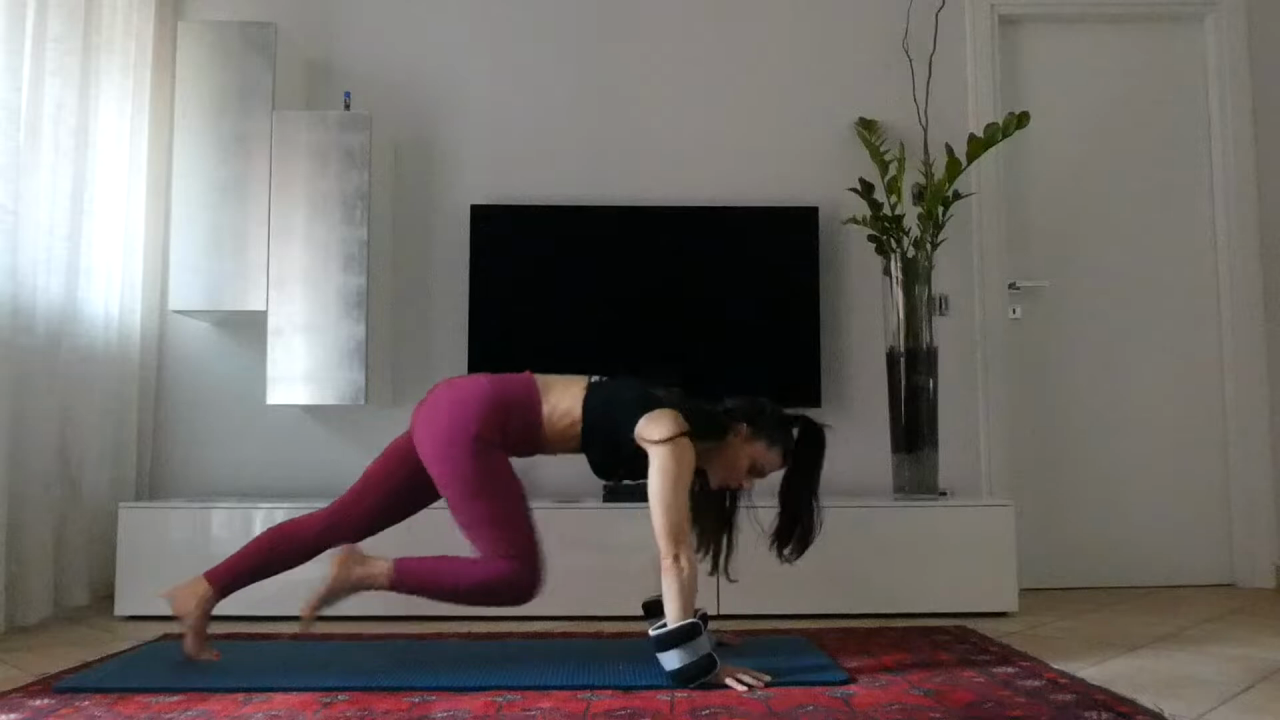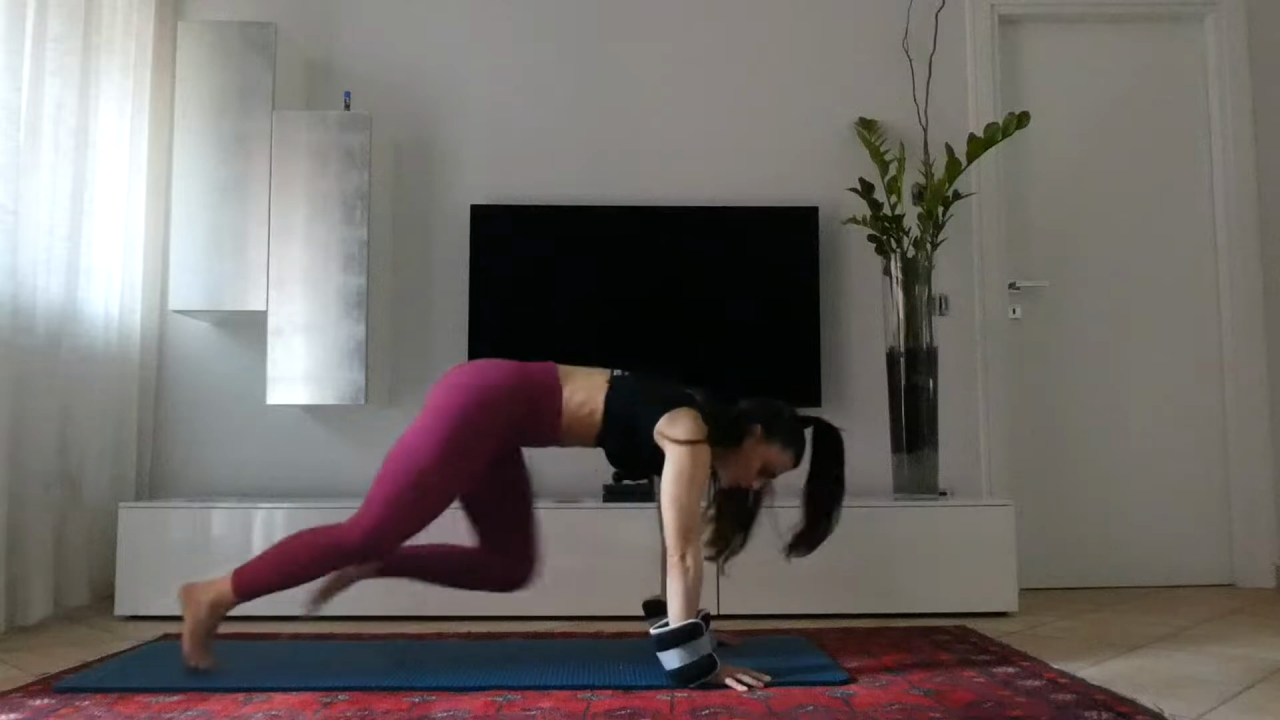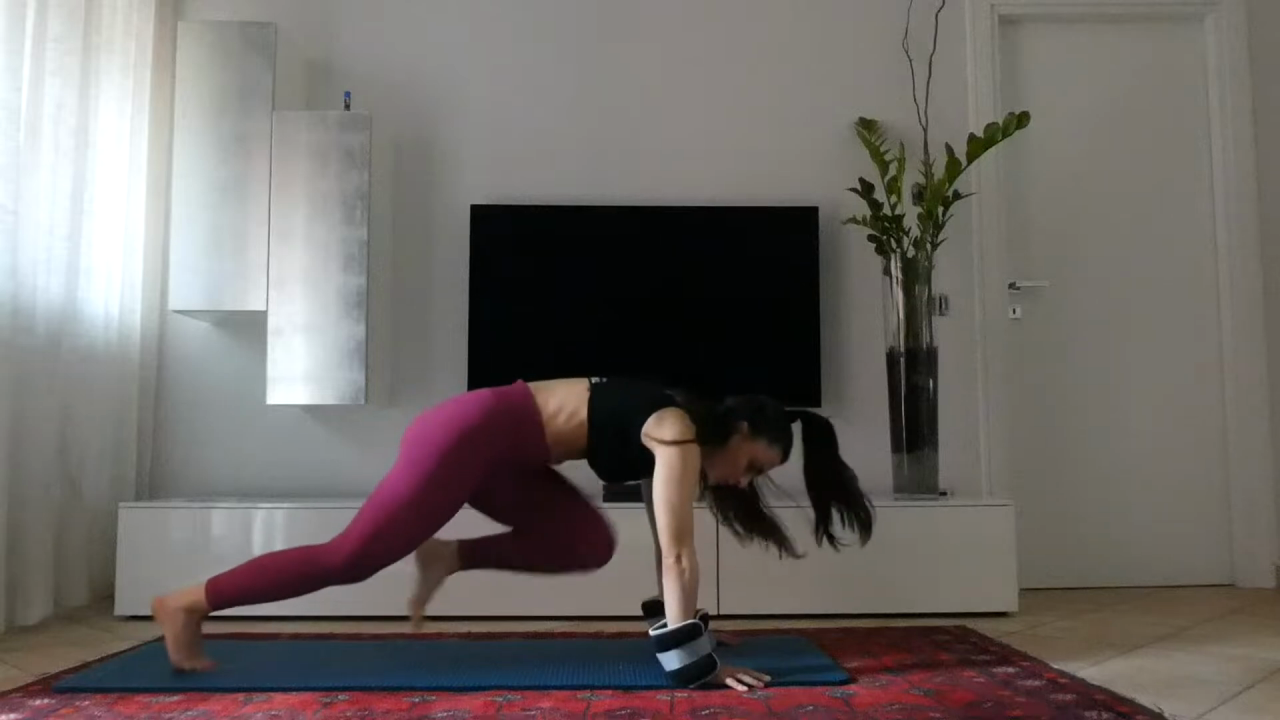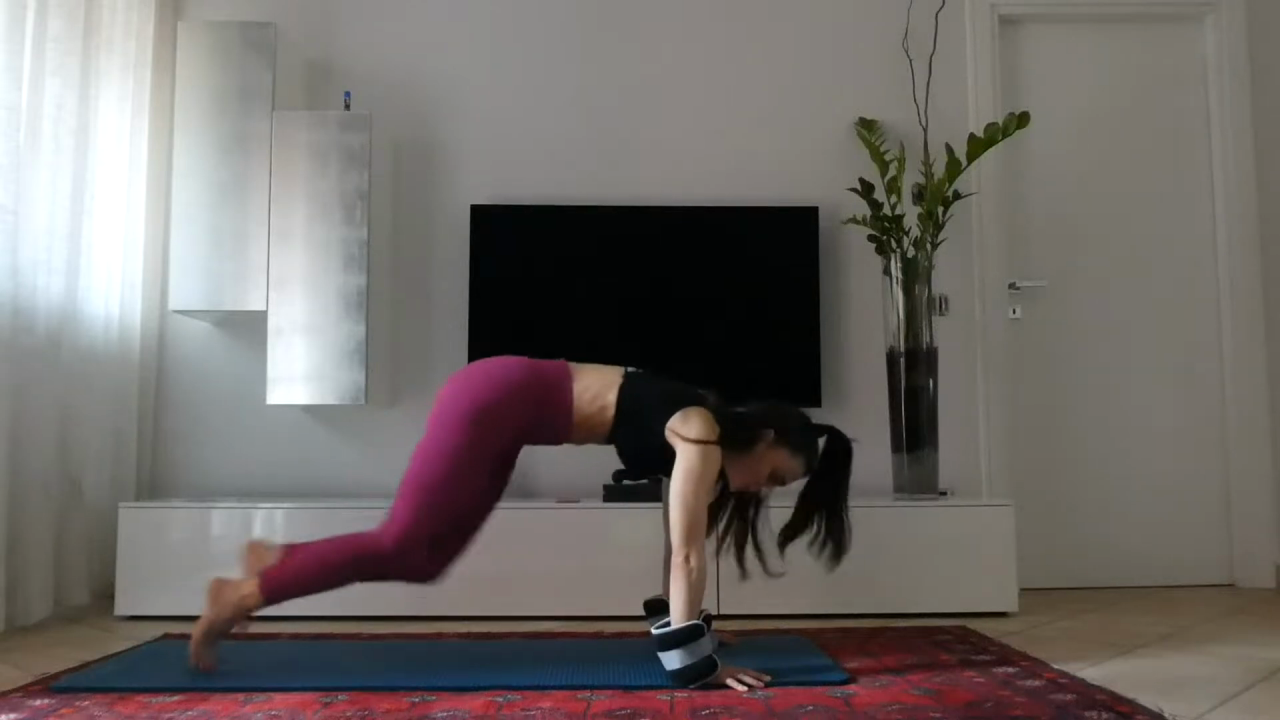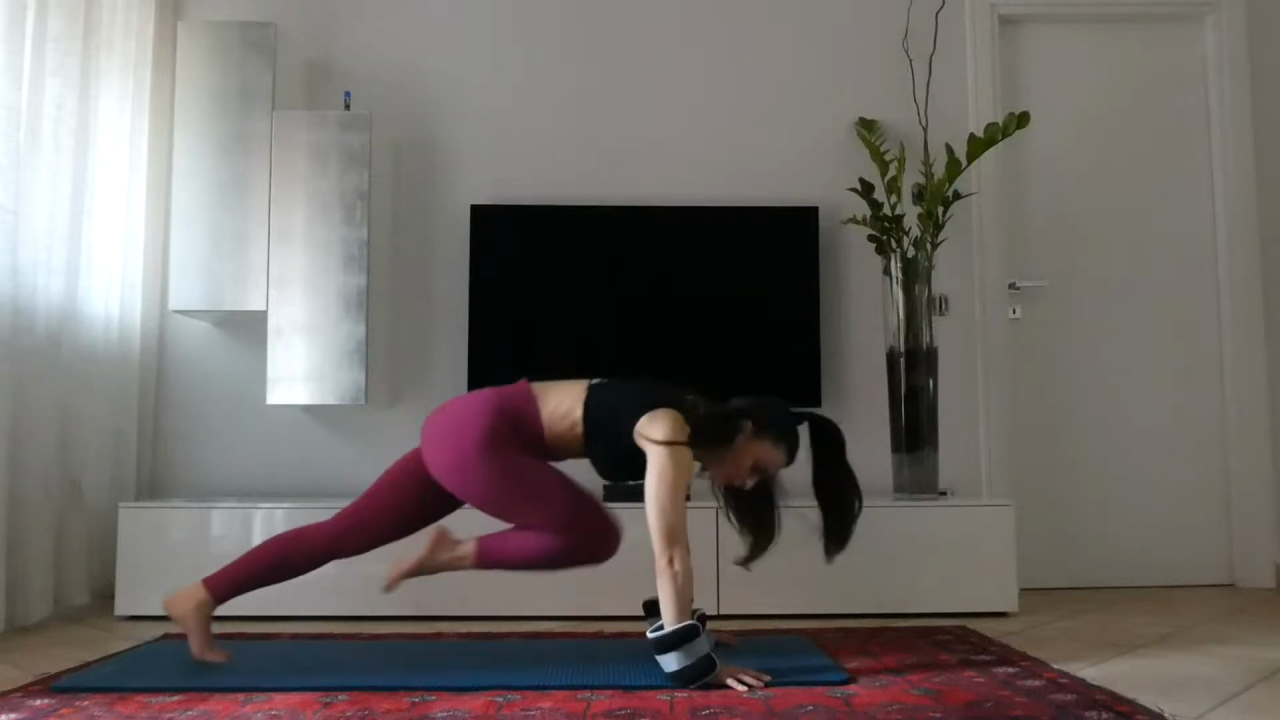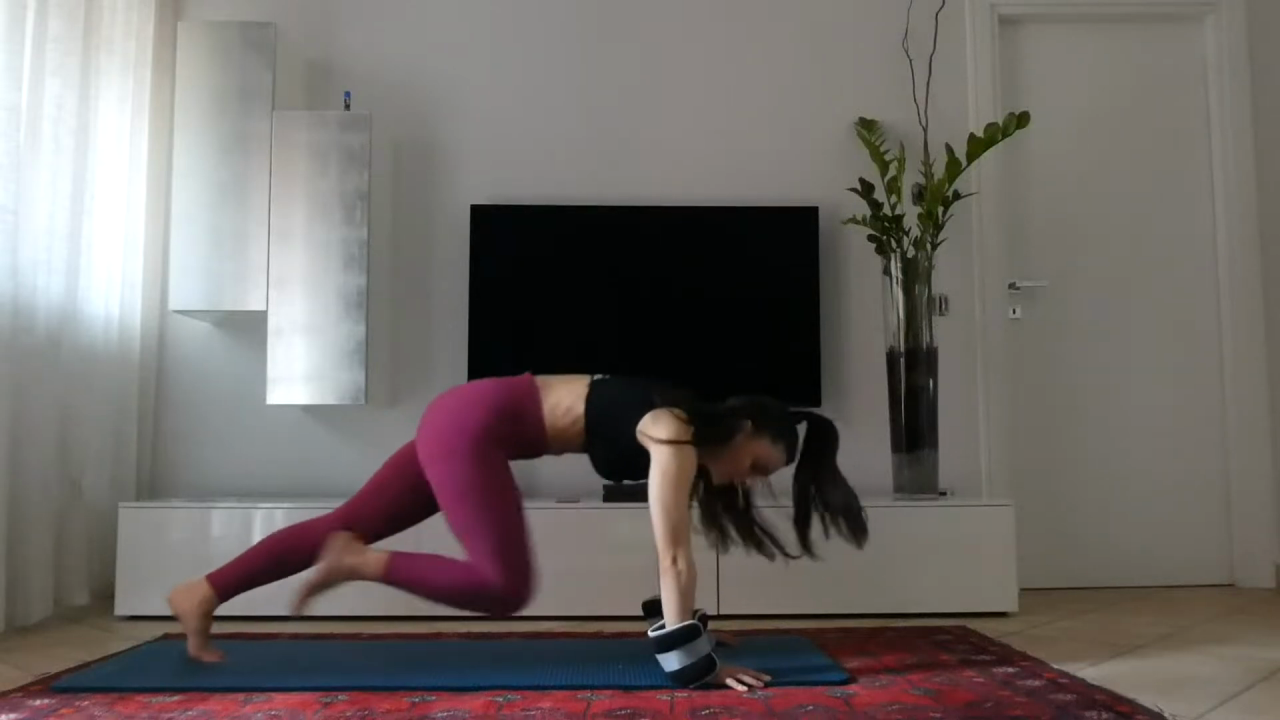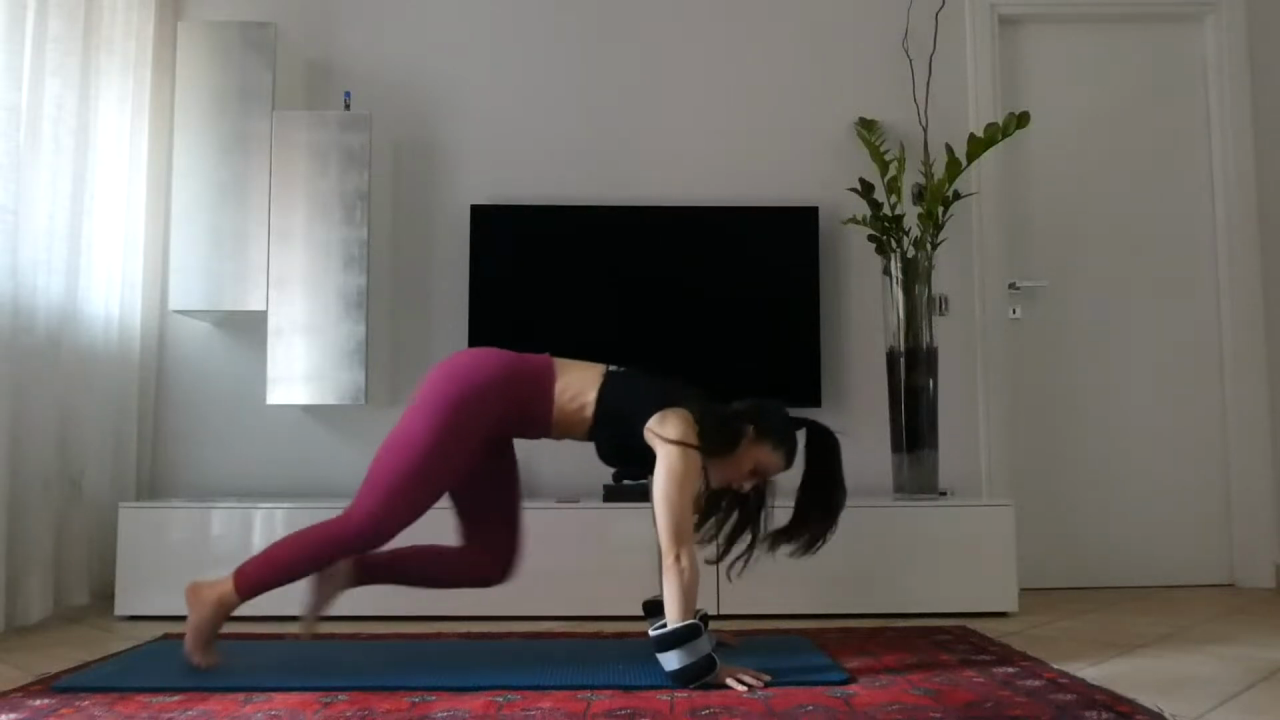
dt=0.2s
person 1, frame 1
left shoulder: (686, 440)
right shoulder: (675, 434)
left elbow: (677, 552)
right elbow: (675, 555)
left wrist: (688, 641)
right wrist: (691, 660)
left hip: (460, 415)
right hip: (467, 418)
left knee: (340, 521)
right knee: (514, 575)
left ankle: (199, 592)
right ankle: (371, 571)
person 1, frame 2
left shoulder: (694, 437)
right shoulder: (693, 434)
left elbow: (681, 552)
right elbow: (681, 554)
left wrist: (688, 640)
right wrist: (692, 659)
left hip: (491, 408)
right hip: (484, 402)
left knee: (512, 570)
right knee: (371, 532)
left ankle: (362, 564)
right ankle: (214, 596)
person 1, frame 3
left shoulder: (680, 435)
right shoulder: (681, 433)
left elbow: (669, 554)
right elbow: (677, 556)
left wrist: (686, 641)
right wrist: (692, 661)
left hip: (492, 446)
right hip: (470, 433)
left knee: (591, 543)
right knee: (349, 556)
left ankle: (452, 555)
right ankle: (187, 605)
person 1, frame 4
left shoulder: (698, 436)
right shoulder: (704, 432)
left elbow: (683, 550)
right elbow: (686, 553)
left wrist: (688, 635)
right wrist: (692, 659)
left hip: (502, 412)
right hip: (495, 400)
left knee: (422, 559)
right knee: (404, 545)
left ankle: (278, 563)
right ankle: (246, 594)
person 1, frame 5
left shoulder: (687, 432)
right shoulder: (674, 433)
left elbow: (668, 555)
right elbow: (670, 554)
left wrist: (686, 638)
right wrist: (691, 659)
left hip: (476, 431)
right hip: (475, 434)
left knee: (347, 531)
right knee: (592, 537)
left ankle: (200, 598)
right ankle: (460, 553)
person 1, frame 6
left shoulder: (689, 435)
right shoulder: (676, 433)
left elbow: (671, 555)
right elbow: (673, 554)
left wrist: (688, 637)
right wrist: (692, 660)
left hip: (473, 426)
right hip: (472, 422)
left knee: (345, 525)
right knee: (503, 585)
left ankle: (201, 595)
right ankle: (358, 565)
person 1, frame 7
left shoulder: (691, 436)
right shoulder: (683, 433)
left elbow: (676, 552)
right elbow: (676, 554)
left wrist: (688, 636)
right wrist: (691, 659)
left hip: (486, 398)
right hip: (474, 390)
left knee: (492, 565)
right knee: (368, 522)
left ankle: (349, 570)
right ankle: (219, 596)
